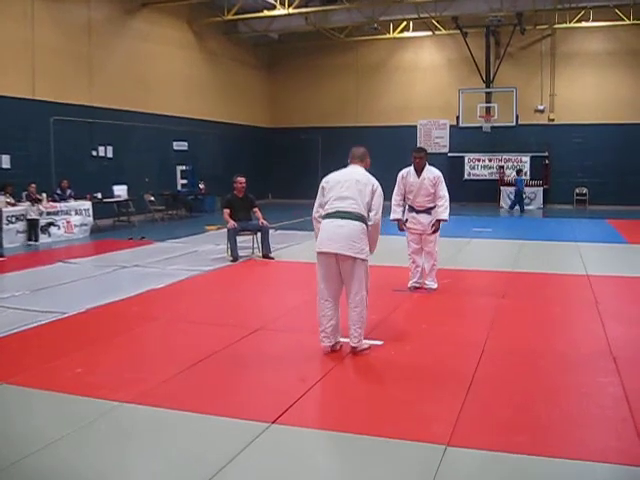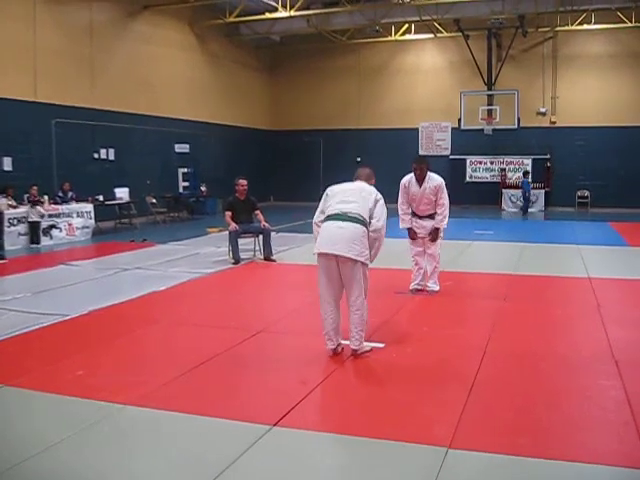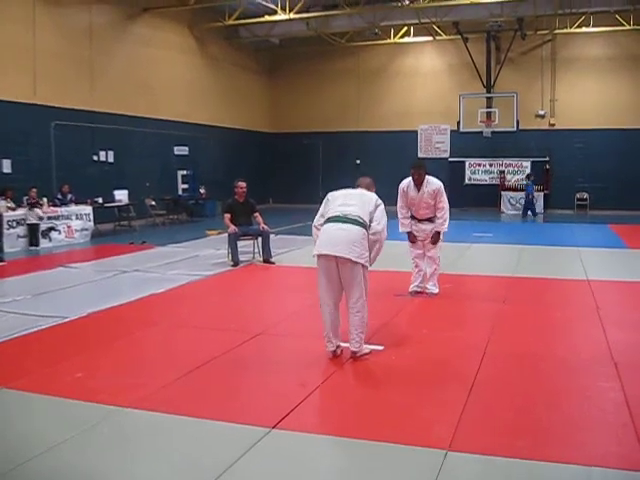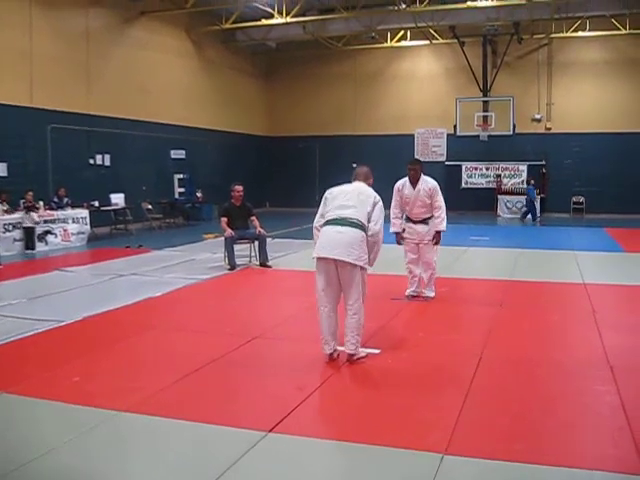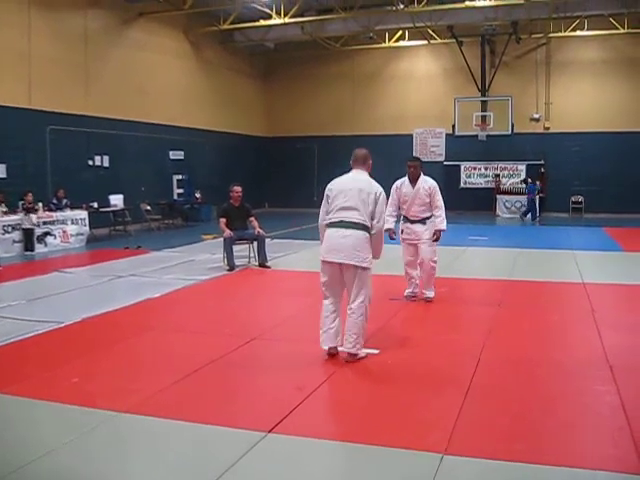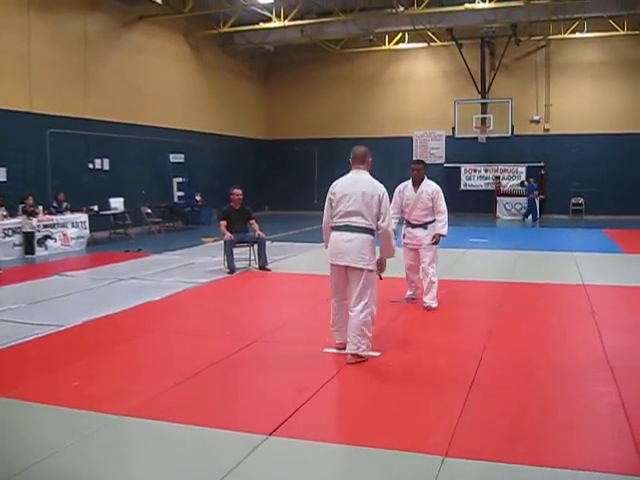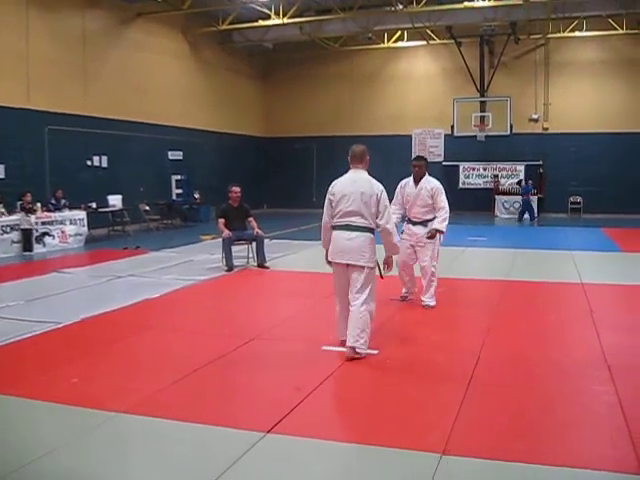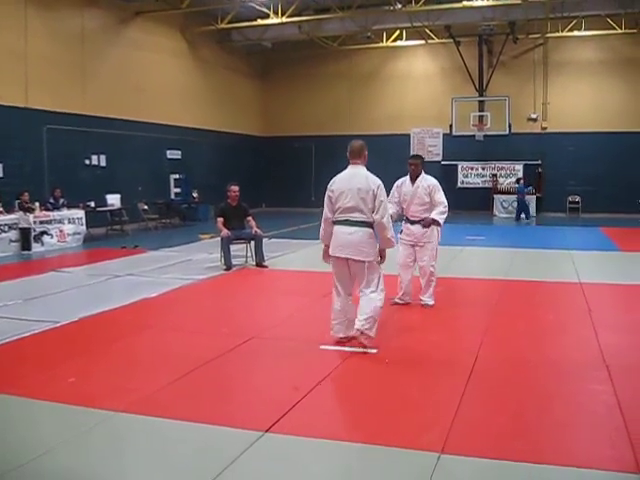
dt=0.2s
person 1, frame 1
left shoulder: (330, 178)
right shoulder: (372, 182)
left elbow: (316, 213)
right elbow: (375, 219)
right wrist: (368, 248)
left hip: (327, 234)
right hip: (354, 234)
left knee: (327, 293)
right knee: (357, 294)
left ankle: (330, 341)
right ankle: (356, 342)
person 1, frame 2
left shoulder: (334, 188)
right shoulder: (375, 194)
left elbow: (317, 220)
right elbow: (378, 228)
left wrist: (323, 244)
right wrist: (369, 256)
left hip: (328, 236)
right hip: (354, 237)
left knee: (328, 297)
right knee: (357, 297)
left ankle: (333, 344)
right ankle: (357, 345)
person 1, frame 3
left shoulder: (334, 194)
right shoulder: (375, 200)
left elbow: (317, 224)
right elbow: (378, 232)
left wrist: (322, 248)
right wrist: (367, 259)
left hip: (328, 237)
right hip: (354, 240)
left knee: (328, 298)
right knee: (356, 300)
left ankle: (333, 347)
right ankle: (356, 347)
person 1, frame 4
left shoulder: (333, 191)
right shoulder: (373, 196)
left elbow: (317, 223)
right elbow: (375, 232)
left wrist: (322, 248)
right wrist: (368, 260)
left hip: (327, 241)
right hip: (354, 243)
left knee: (327, 300)
right knee: (354, 301)
left ankle: (330, 349)
right ankle: (352, 350)
person 1, frame 5
left shoulder: (334, 184)
right shoulder: (375, 188)
left elbow: (322, 219)
right elbow: (378, 226)
right wrist: (373, 254)
left hip: (332, 240)
right hip: (357, 242)
left knee: (330, 296)
right knee: (357, 299)
left ankle: (330, 344)
right ankle: (352, 349)
person 1, frame 6
left shoulder: (336, 185)
right shoulder: (377, 188)
left elbow: (326, 221)
right elbow: (385, 226)
right wrist: (384, 255)
left hip: (338, 243)
right hip: (362, 245)
left knee: (339, 297)
right knee: (361, 301)
left ankle: (340, 339)
right ankle: (356, 350)
person 1, frame 7
left shoulder: (336, 185)
right shoulder: (375, 187)
left elbow: (327, 221)
right elbow: (385, 223)
left wrist: (327, 248)
right wrist: (390, 253)
left hip: (339, 242)
right hip: (362, 243)
left knee: (342, 295)
right knee: (361, 298)
left ankle: (344, 335)
right ankle: (354, 344)
person 1, frame 8
left shoulder: (335, 181)
right shoulder: (374, 182)
left elbow: (327, 216)
right elbow: (381, 218)
left wrist: (326, 243)
right wrist: (384, 245)
left hip: (339, 238)
right hip: (363, 238)
left knee: (341, 290)
right knee: (371, 289)
left ankle: (342, 332)
right ankle: (361, 330)
person 2, frame 1
left shoulder: (436, 174)
right shoulder: (404, 174)
left elbow: (442, 198)
right elbow: (398, 197)
left wrist: (439, 219)
right wrist: (398, 218)
left hip: (430, 217)
right hip: (412, 217)
left knee: (430, 251)
right knee: (414, 251)
left ankle: (430, 282)
right ankle: (415, 281)
person 2, frame 2
left shoulder: (437, 182)
right shoulder: (406, 182)
left elbow: (442, 206)
right elbow: (403, 206)
left wrist: (437, 228)
right wrist: (408, 228)
left hip: (433, 221)
right hip: (415, 221)
left knee: (433, 254)
right knee: (416, 255)
left ankle: (432, 285)
right ankle: (417, 284)
person 2, frame 3
left shoulder: (436, 185)
right shoulder: (404, 186)
left elbow: (442, 209)
right elbow: (402, 210)
left wrist: (438, 231)
right wrist: (408, 231)
left hip: (432, 225)
right hip: (415, 224)
left knee: (432, 257)
right knee: (416, 257)
left ankle: (431, 287)
right ankle: (416, 286)
person 2, frame 4
left shoulder: (431, 184)
right shoulder: (400, 185)
left elbow: (439, 208)
right elbow: (396, 209)
left wrist: (438, 230)
right wrist: (397, 230)
left hip: (427, 227)
right hip: (409, 227)
left knee: (428, 261)
right knee: (411, 261)
left ankle: (428, 291)
right ankle: (413, 290)
person 2, frame 5
left shoulder: (430, 184)
right shoulder: (398, 185)
left elbow: (438, 207)
right elbow: (392, 207)
left wrist: (439, 228)
right wrist: (390, 226)
left hip: (426, 227)
right hip: (407, 227)
left knee: (428, 261)
right knee: (409, 262)
left ankle: (428, 292)
right ankle: (412, 291)
person 2, frame 6
left shoulder: (433, 188)
right shoulder: (402, 188)
left elbow: (441, 212)
right elbow: (395, 210)
left wrist: (439, 232)
right wrist: (391, 228)
left hip: (428, 232)
right hip: (409, 231)
left knee: (428, 267)
right knee: (410, 266)
left ankle: (430, 300)
right ankle: (412, 293)
person 2, frame 7
left shoulder: (434, 185)
right shoulder: (403, 185)
left elbow: (443, 210)
right elbow: (397, 206)
left wrist: (436, 229)
right wrist: (393, 223)
left hip: (428, 230)
right hip: (409, 228)
left knee: (428, 266)
right knee: (403, 262)
left ankle: (428, 299)
right ankle: (407, 291)
person 2, frame 8
left shoulder: (431, 183)
right shoulder: (400, 184)
left elbow: (442, 205)
right elbow: (393, 204)
left wrist: (433, 219)
left hip: (427, 229)
right hip: (407, 228)
left knee: (427, 266)
right knee: (404, 264)
left ankle: (427, 298)
right ankle: (403, 297)
